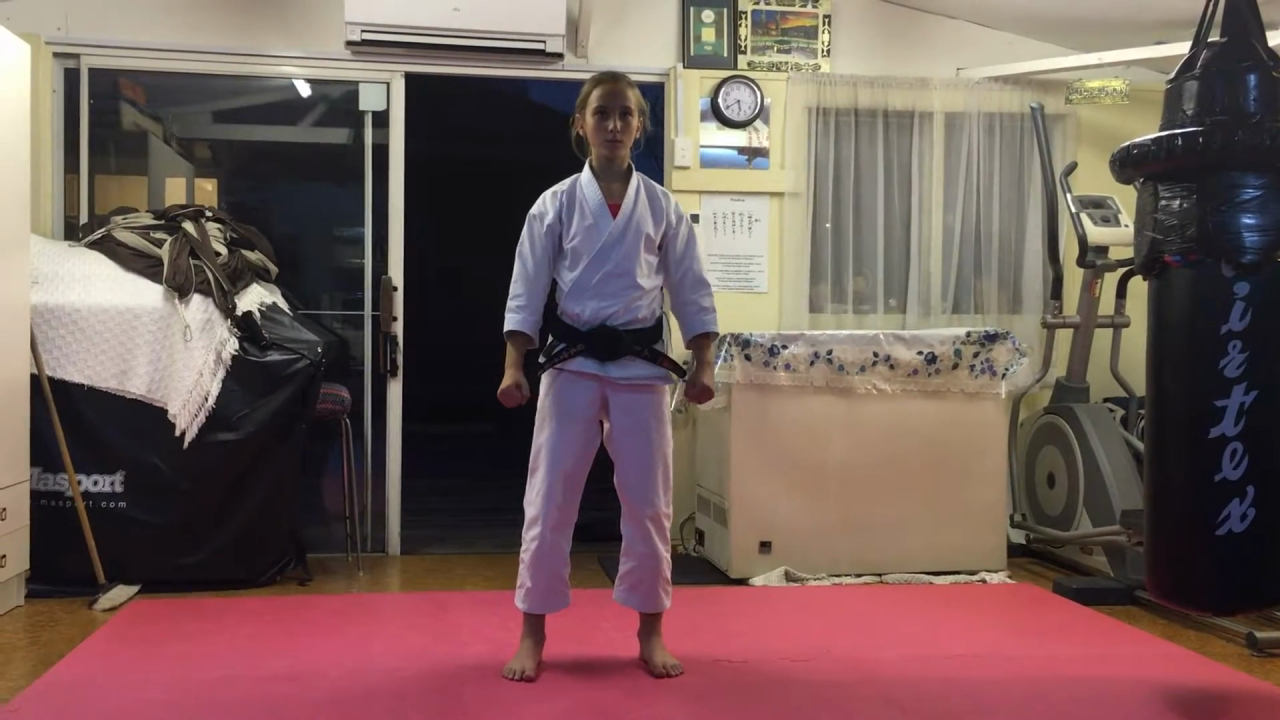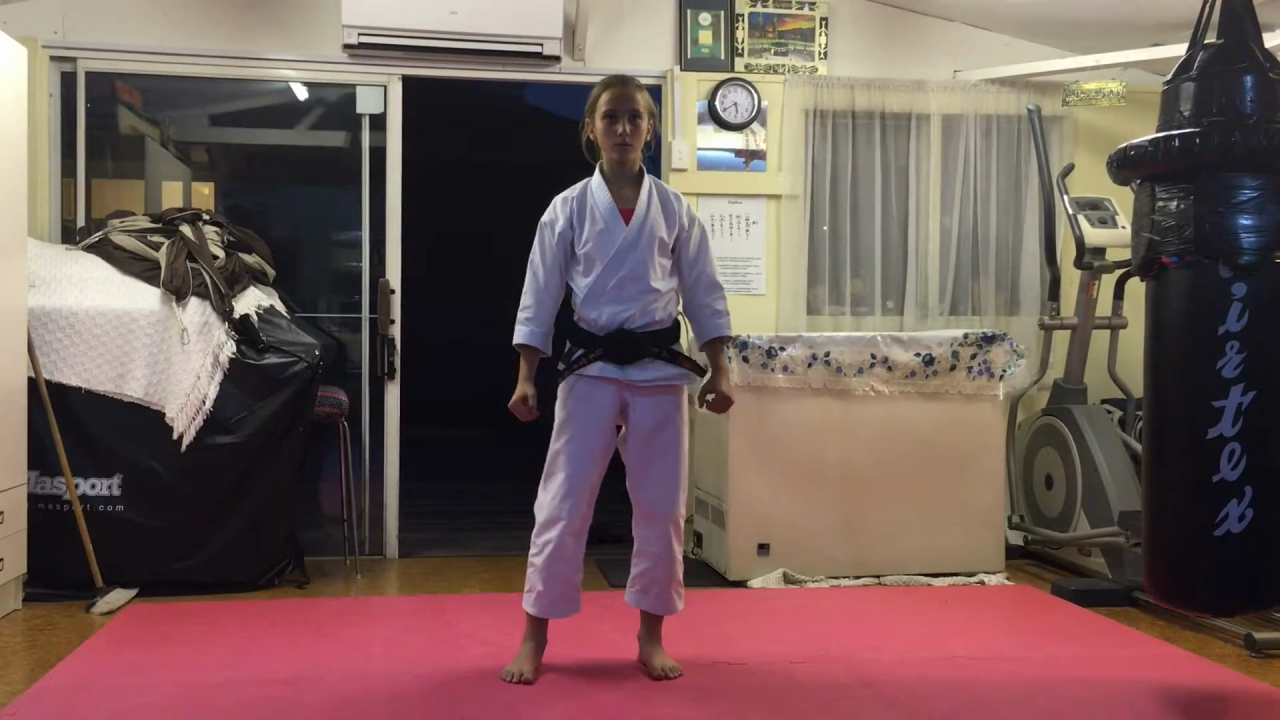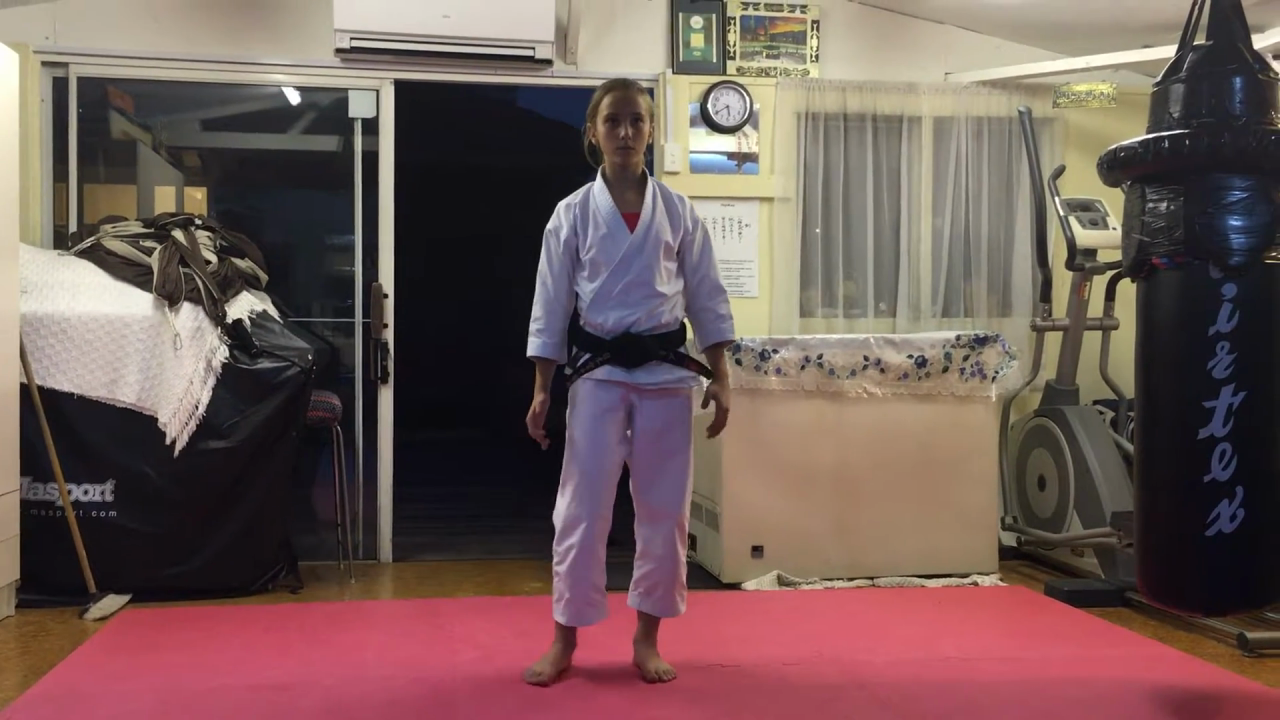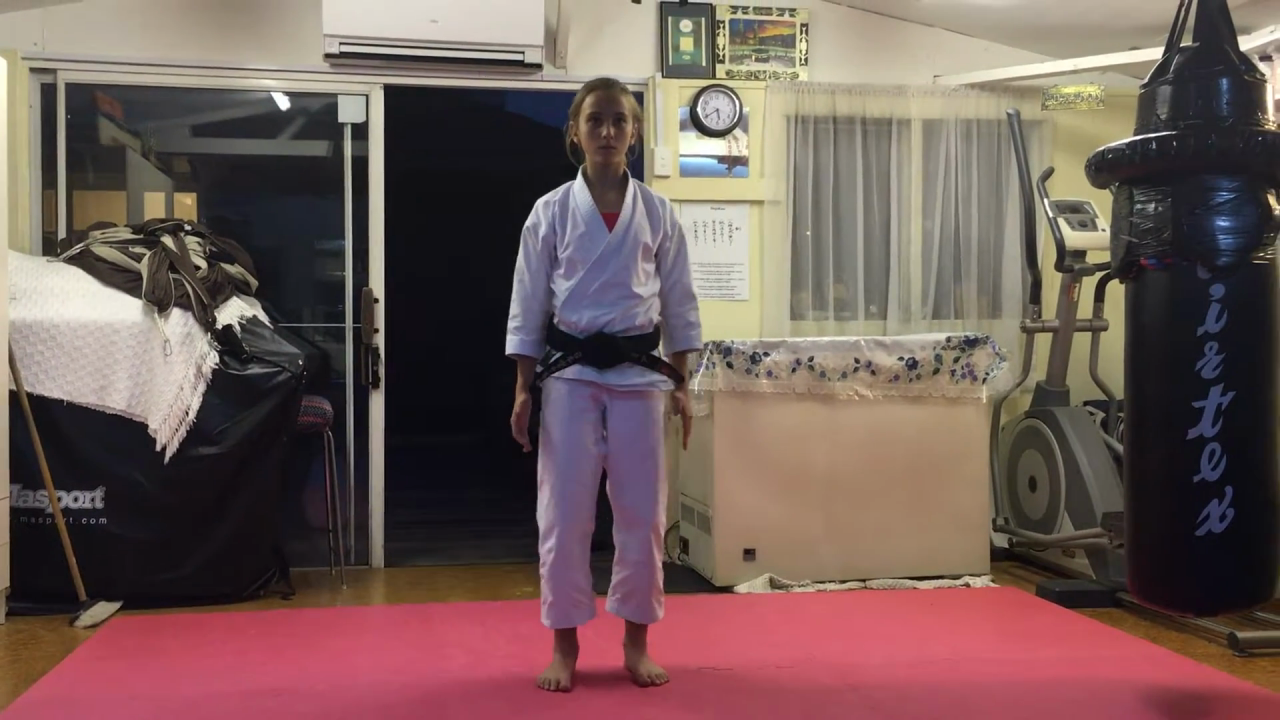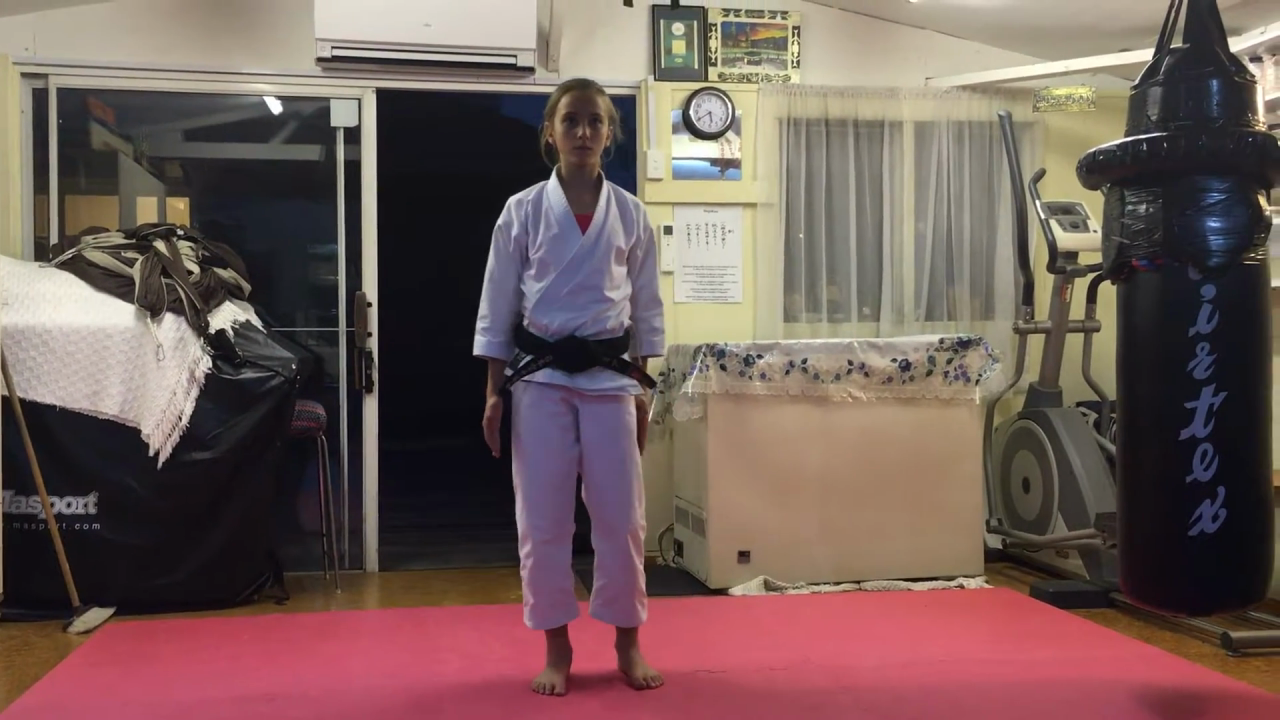
dt=0.3s
person 1, frame 1
left shoulder: (661, 206)
right shoulder: (556, 204)
left elbow: (691, 289)
right elbow: (527, 289)
left wrist: (702, 364)
right wrist: (514, 364)
left hip: (642, 364)
right hip: (573, 362)
left knee: (648, 500)
right knee: (551, 497)
left ankle: (650, 631)
right ankle: (533, 632)
person 1, frame 2
left shoulder: (674, 208)
right shoulder: (569, 209)
left elbow: (704, 293)
right elbow: (540, 296)
left wrist: (719, 370)
right wrist: (525, 377)
left hip: (660, 368)
right hip: (592, 366)
left knee: (661, 504)
right knee: (564, 500)
left ankle: (650, 634)
right ankle: (535, 635)
person 1, frame 3
left shoulder: (678, 211)
right shoulder: (573, 213)
left elbow: (707, 298)
right elbow: (550, 305)
left wrist: (719, 378)
right wrist: (541, 390)
left hip: (666, 371)
right hip: (598, 370)
left knee: (664, 507)
right knee: (584, 505)
left ankle: (647, 637)
right ankle: (566, 636)
person 1, frame 4
left shoulder: (657, 212)
right shoulder: (551, 211)
left elbow: (679, 303)
right elbow: (527, 304)
left wrist: (679, 384)
right wrist: (523, 389)
left hip: (637, 373)
right hip: (570, 372)
left knee: (642, 511)
right knee: (564, 509)
left ankle: (636, 641)
right ankle: (565, 642)
person 1, frame 5
left shoulder: (630, 214)
right shoulder: (524, 210)
left elbow: (646, 306)
right elbow: (498, 304)
left wrist: (642, 386)
right wrist: (495, 390)
left hip: (608, 375)
right hip: (540, 375)
left knee: (620, 515)
right knee: (543, 517)
left ankle: (627, 643)
right ankle: (557, 649)
